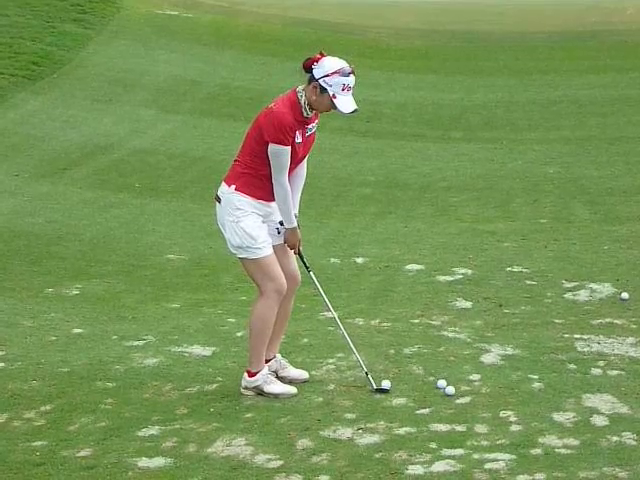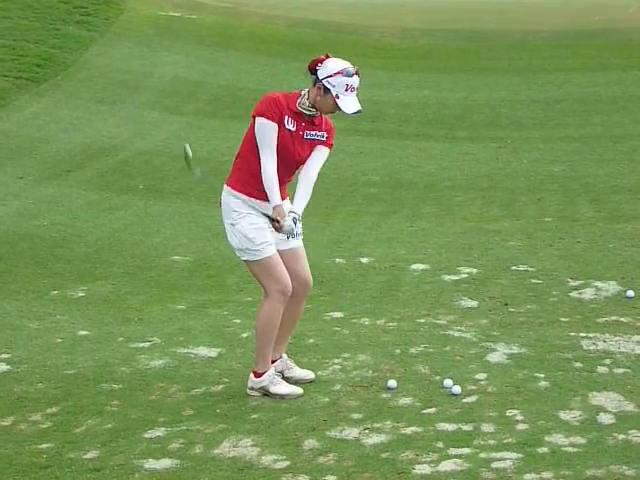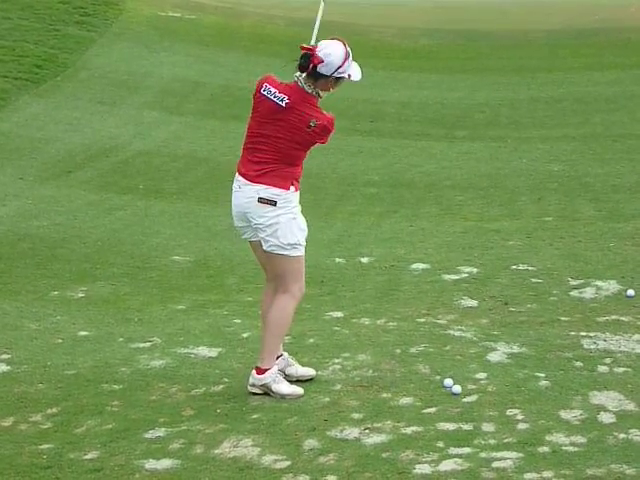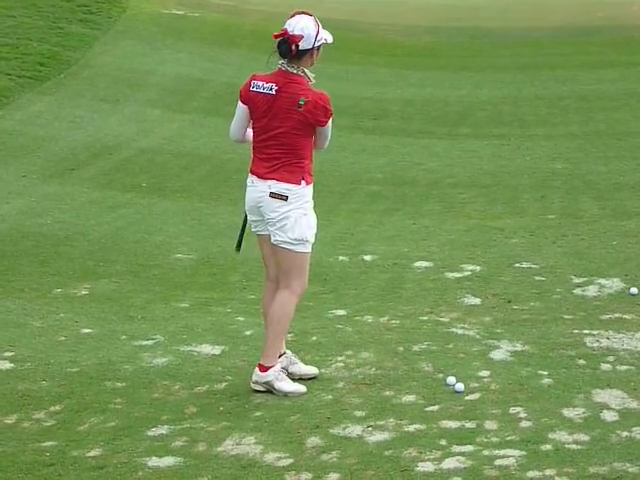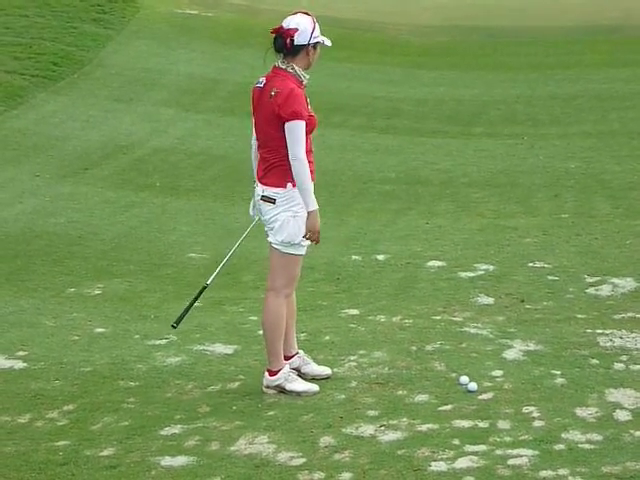
dt=1s
person 1, frame 1
left shoulder: (310, 111)
right shoulder: (281, 117)
left elbow: (299, 166)
right elbow: (280, 178)
left wrist: (292, 216)
right wrist: (290, 226)
left hip: (266, 205)
right hip: (241, 204)
left knee: (291, 280)
right knee: (274, 287)
left ankle: (271, 359)
right ankle: (254, 375)
person 1, frame 2
left shoulder: (324, 129)
right shoulder: (274, 104)
left elbow: (308, 174)
right elbow: (266, 160)
left wrist: (293, 213)
right wrist: (277, 205)
left hip: (276, 207)
right hip: (243, 205)
left knee: (302, 284)
right knee: (279, 288)
left ankle: (277, 359)
right ankle: (260, 375)
person 1, frame 3
left shoulder: (266, 86)
right shoulder: (322, 123)
left hip: (243, 192)
right hip: (275, 202)
left knee: (275, 280)
right knee: (292, 288)
left ankle: (275, 356)
right ankle: (263, 373)
person 1, frame 4
left shoulder: (254, 85)
right shoulder: (317, 101)
left elbow: (236, 134)
left hip: (257, 189)
right hip: (289, 197)
left knee: (275, 279)
right knee: (293, 286)
left ankle: (279, 354)
right ankle: (266, 369)
person 1, frame 5
left shoulder: (265, 84)
right shoulder: (291, 93)
right elbow: (297, 158)
left wrist: (259, 188)
right wrist: (312, 209)
left hip: (271, 190)
right hip: (287, 196)
left knee: (287, 282)
right knee: (279, 288)
left ankle: (291, 355)
right ankle: (275, 373)
